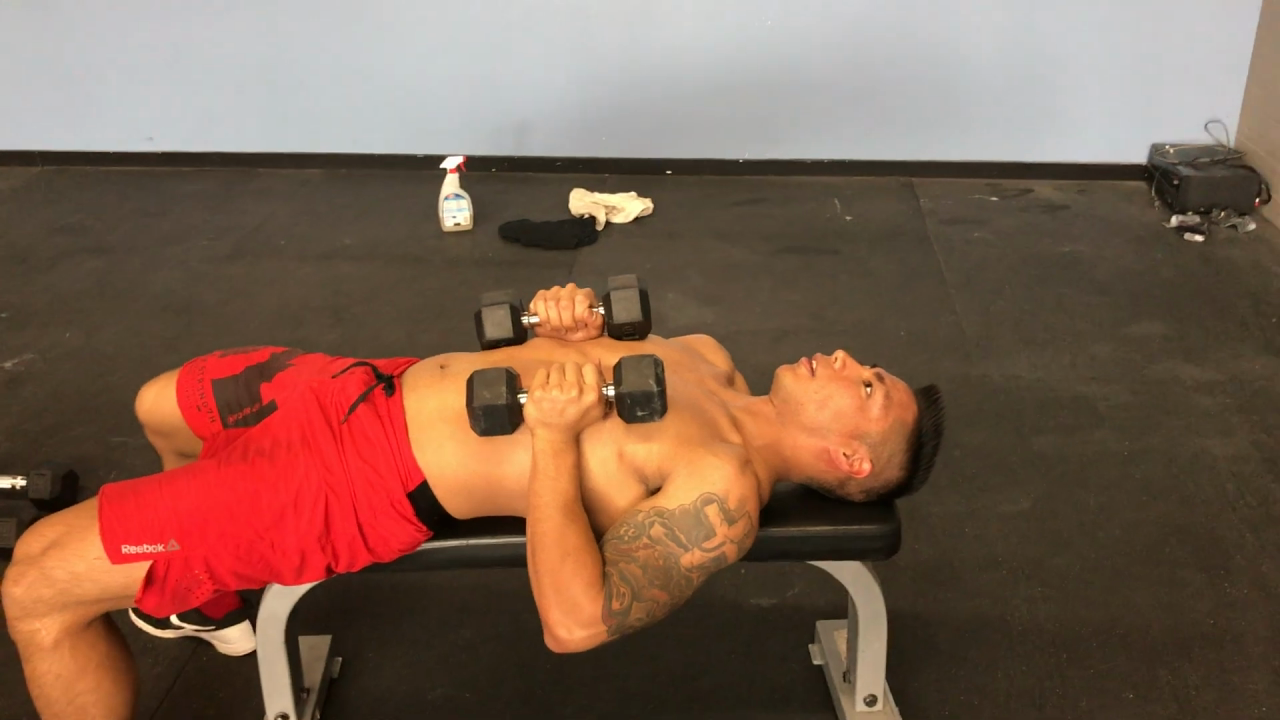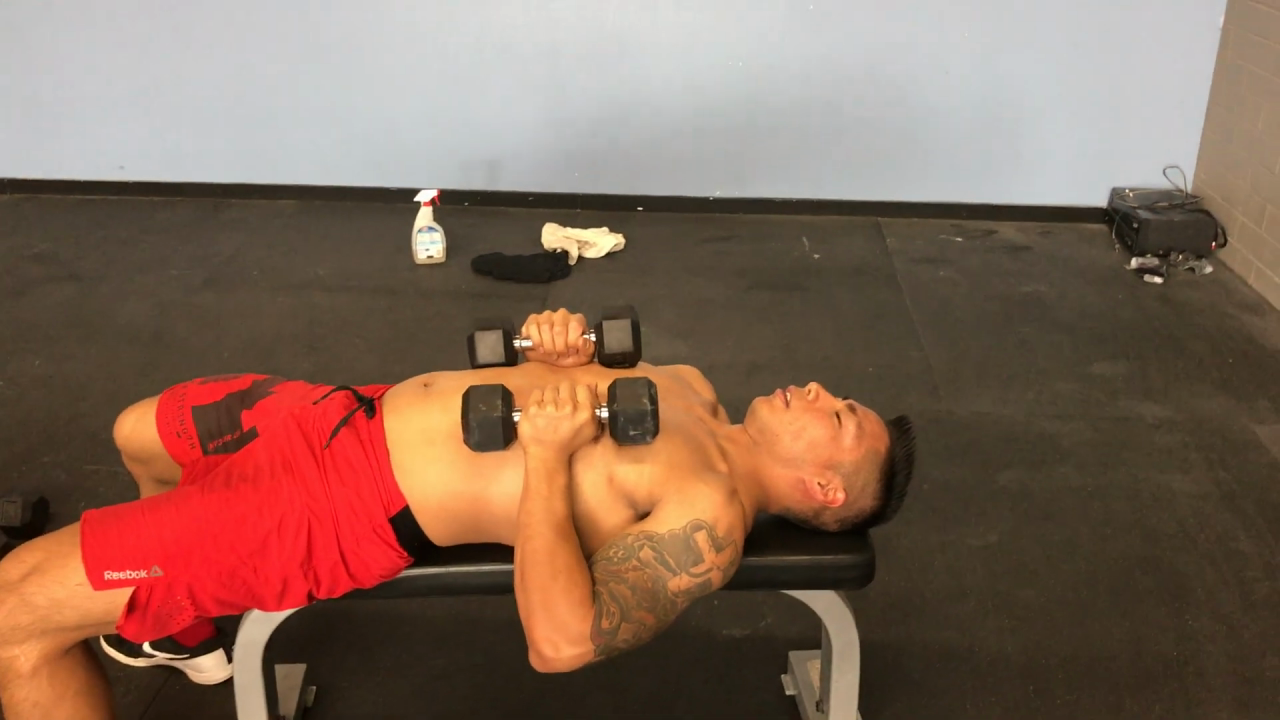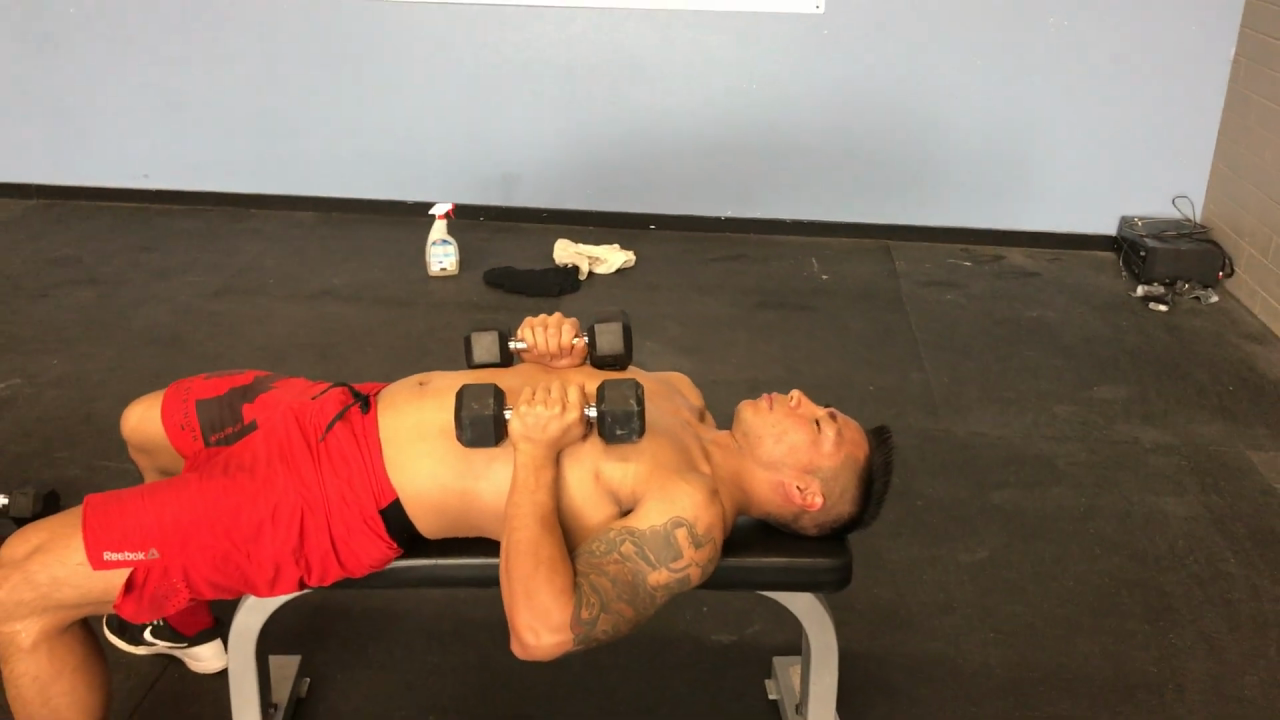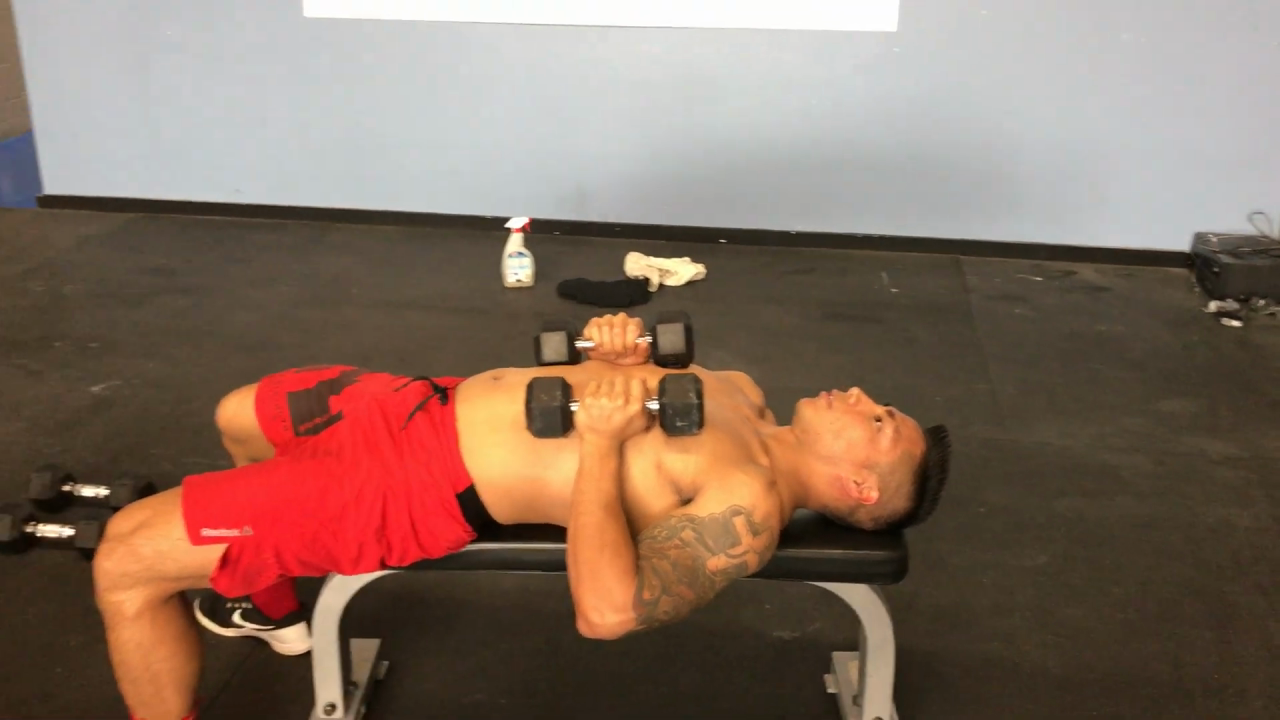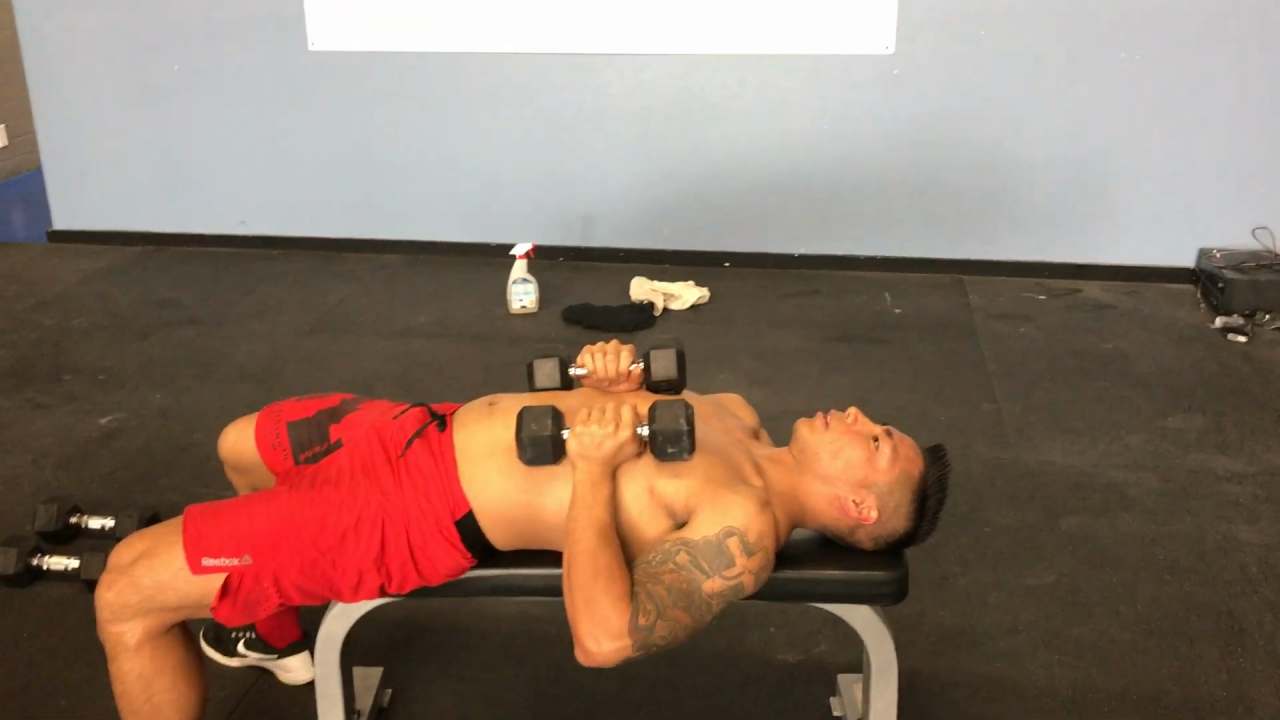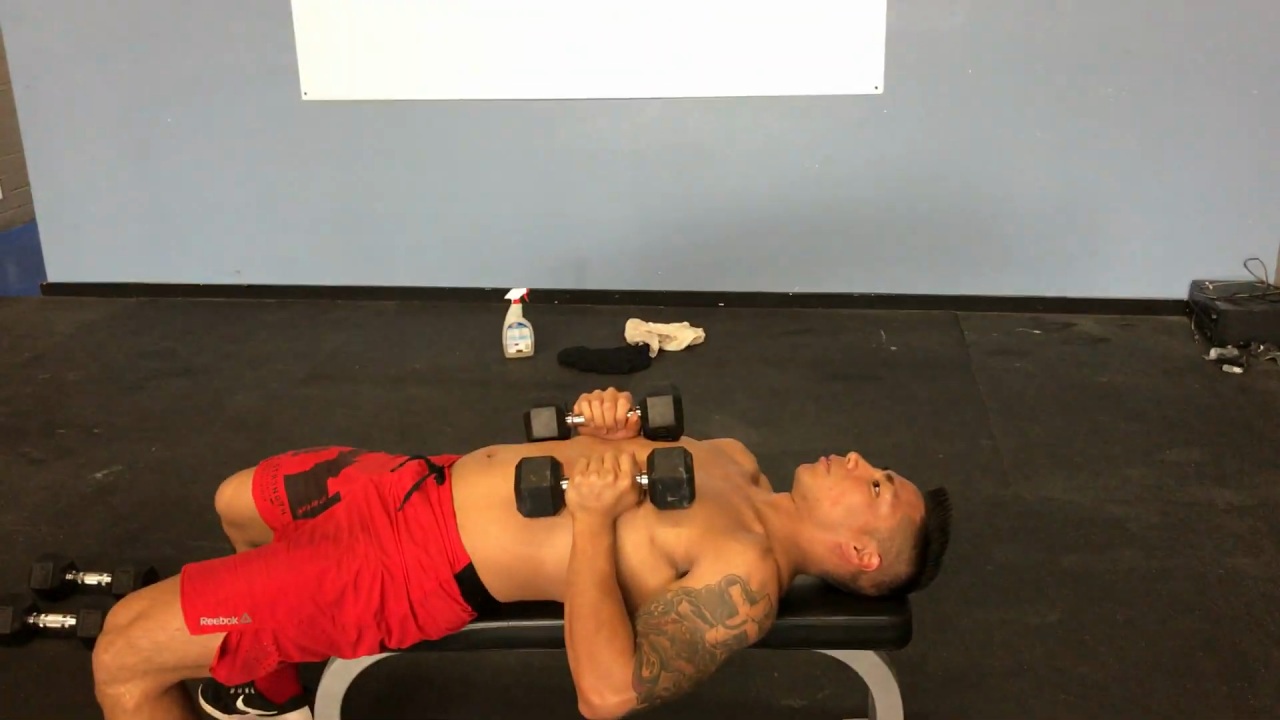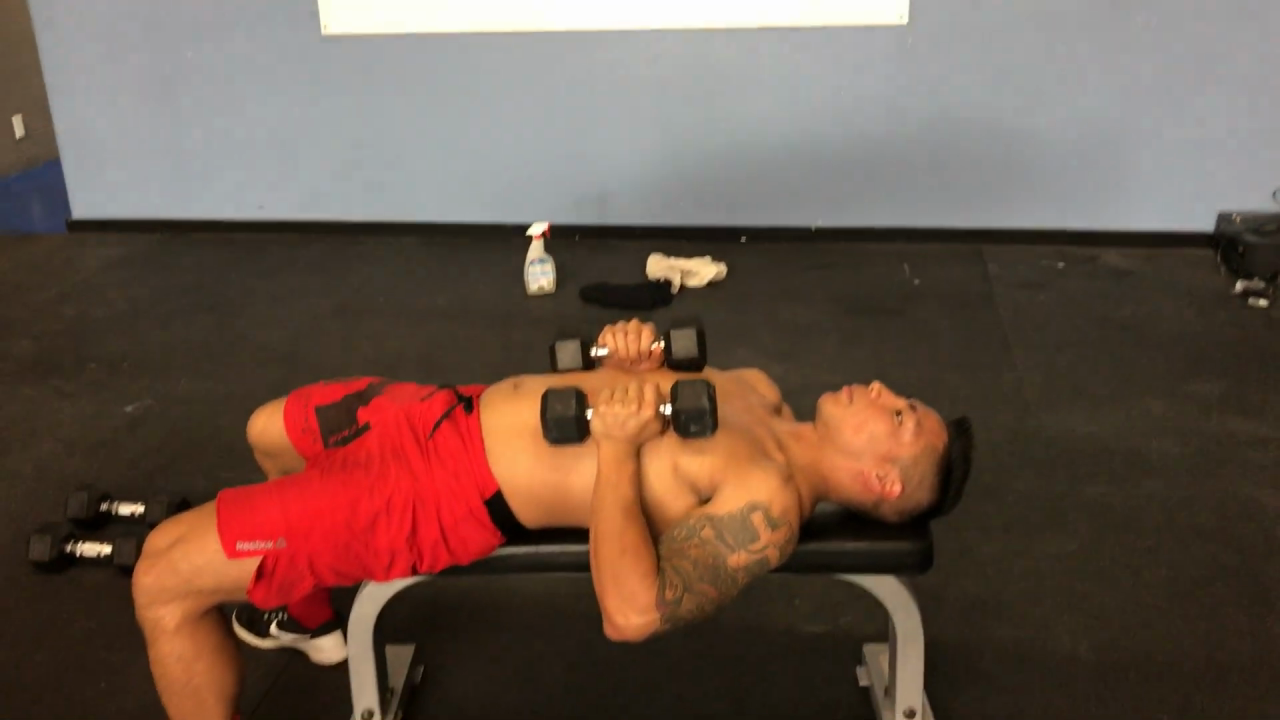
dt=0.7s
person 1, frame 1
left shoulder: (724, 493)
right shoulder: (711, 360)
left elbow: (574, 620)
right elbow: (597, 357)
left wrist: (552, 434)
right wrist: (567, 321)
left hip: (372, 480)
right knee: (162, 407)
right ankle: (206, 602)
person 1, frame 2
left shoulder: (710, 519)
right shoulder: (692, 388)
left elbow: (560, 642)
right elbow: (581, 387)
left wrist: (546, 454)
right wrist: (556, 347)
left hip: (352, 509)
right knee: (142, 434)
right ankle: (182, 630)
person 1, frame 3
left shoulder: (690, 520)
right shoulder: (679, 394)
left elbow: (539, 629)
left wrist: (535, 451)
right wrist: (549, 352)
left hip: (344, 498)
right knee: (147, 426)
right ankle: (182, 618)
person 1, frame 4
left shoulder: (748, 510)
right shoulder: (743, 394)
left elbow: (605, 610)
left wrist: (601, 441)
right wrist: (615, 350)
left hip: (422, 484)
left knee: (126, 560)
right knee: (239, 417)
right ankle: (269, 605)
person 1, frame 5
left shoulder: (744, 532)
right shoulder: (737, 417)
left elbow: (603, 637)
left wrist: (593, 467)
right wrist: (608, 381)
left hip: (420, 511)
left knee: (127, 591)
right knee: (241, 447)
right ankle: (275, 632)
person 1, frame 6
left shoulder: (747, 579)
right shoulder: (736, 463)
left wrist: (594, 519)
right wrist: (606, 431)
left hip: (421, 565)
left knee: (125, 649)
right knee: (239, 502)
person 1, frame 7
left shoulder: (767, 507)
right shoulder: (760, 395)
left elbow: (631, 612)
left wrist: (617, 447)
right wrist: (632, 359)
left hip: (448, 493)
right hip: (463, 411)
left knee: (165, 575)
right knee: (270, 430)
right ankle: (308, 614)
